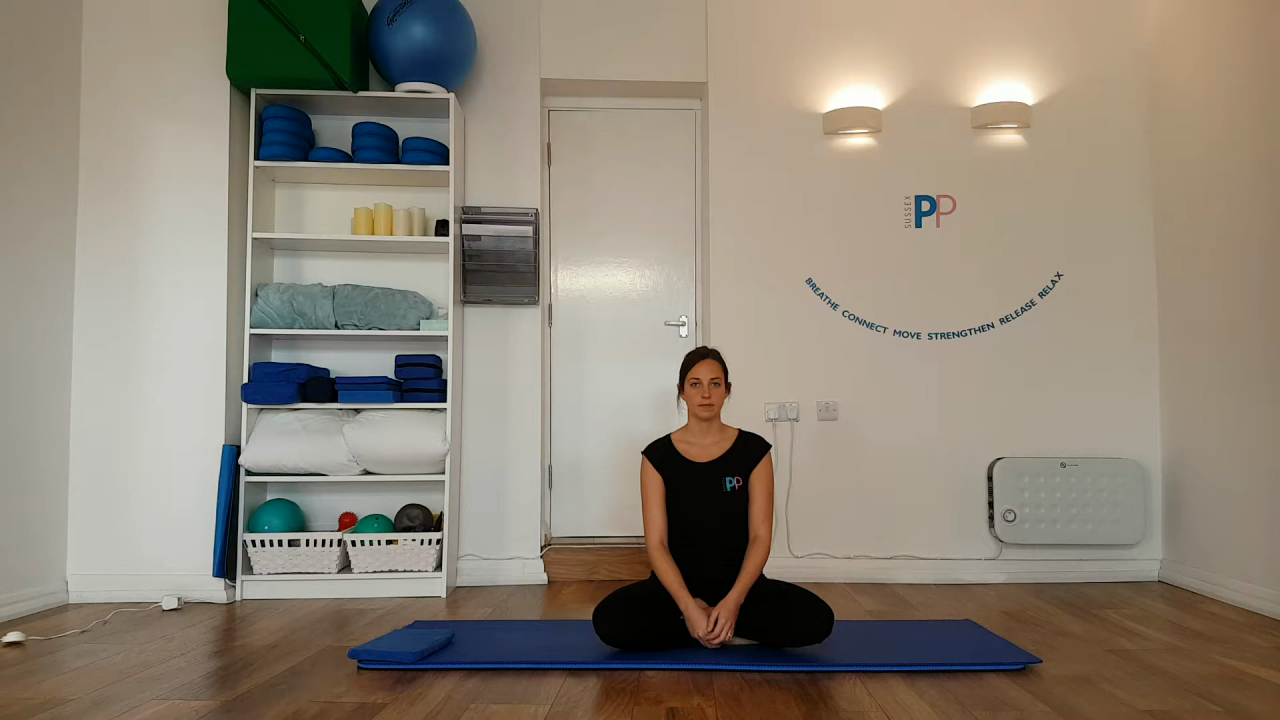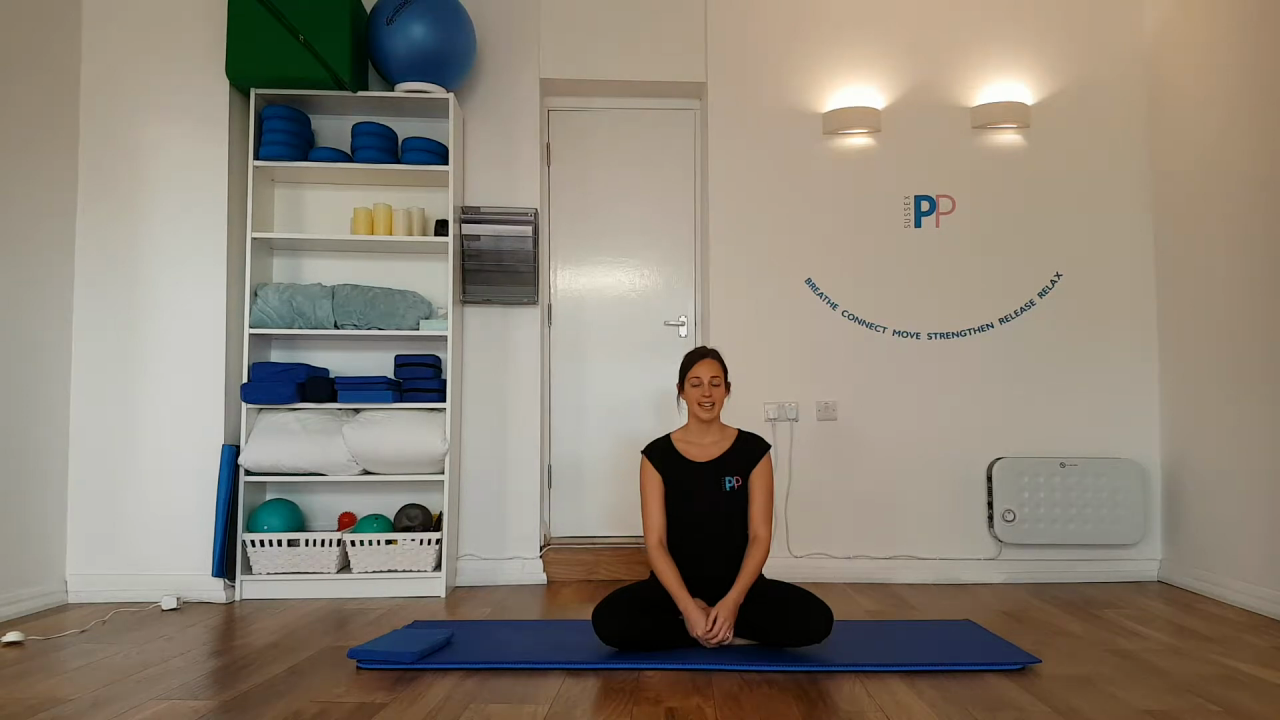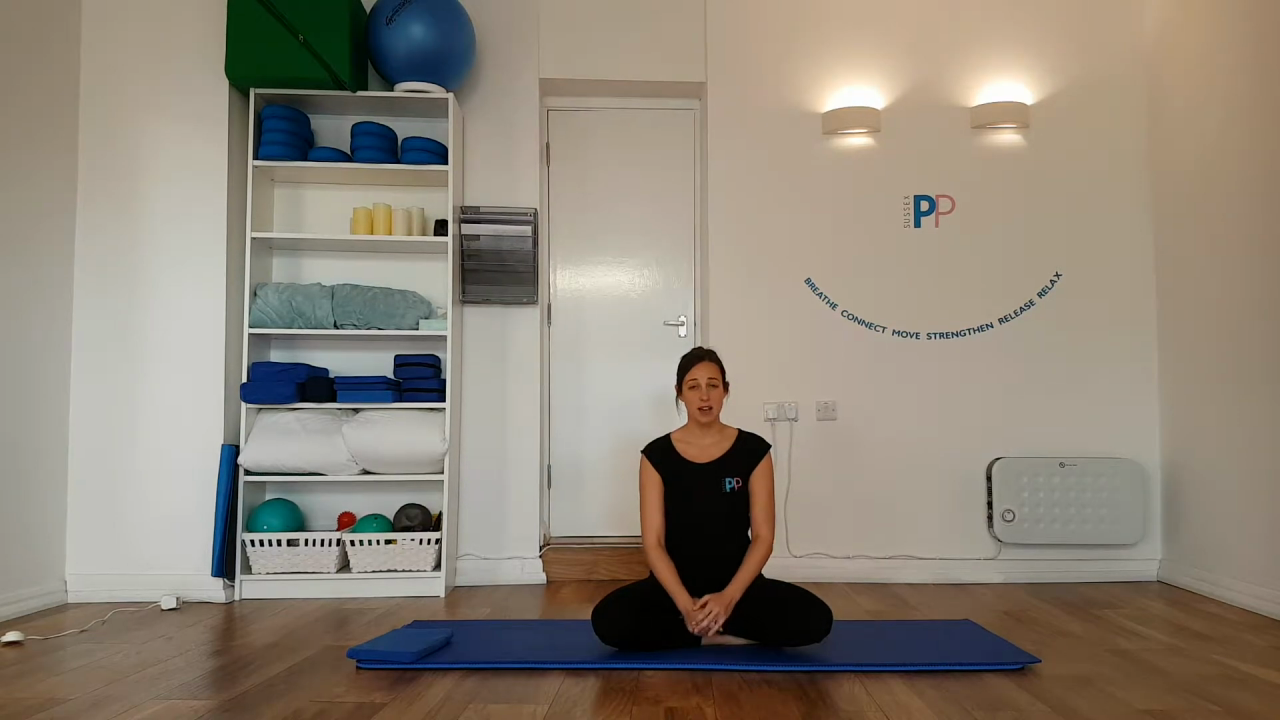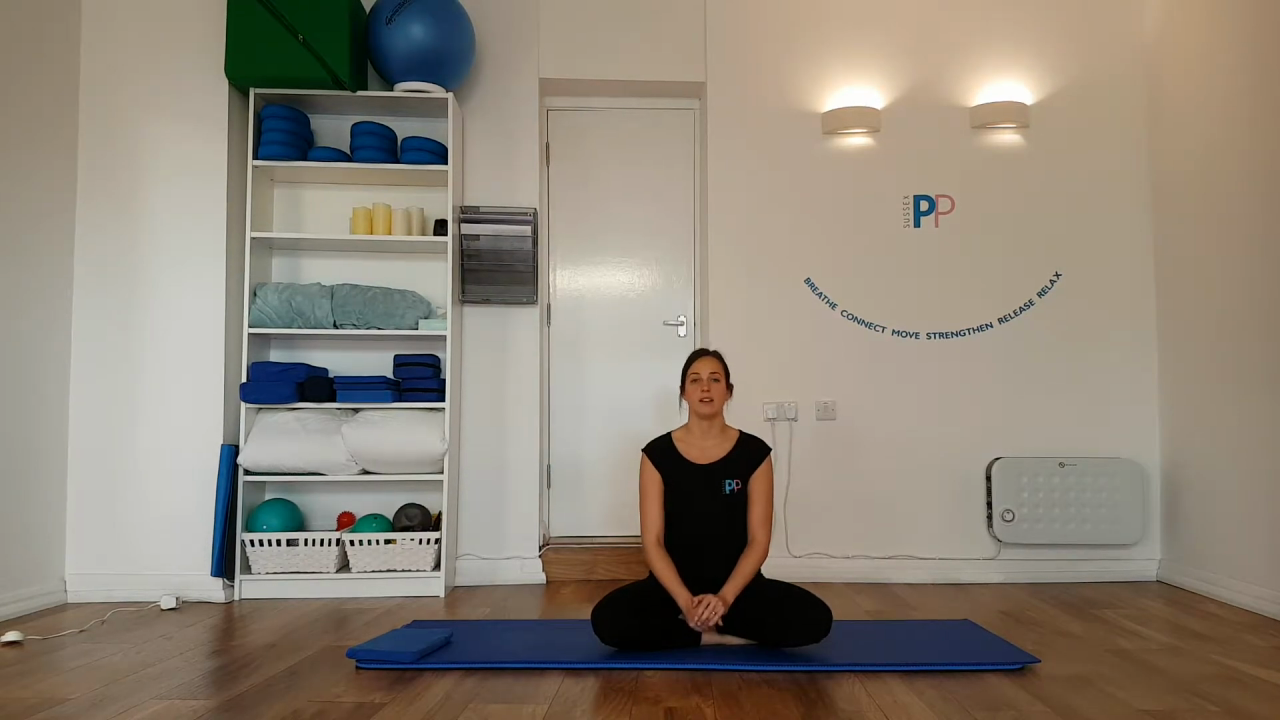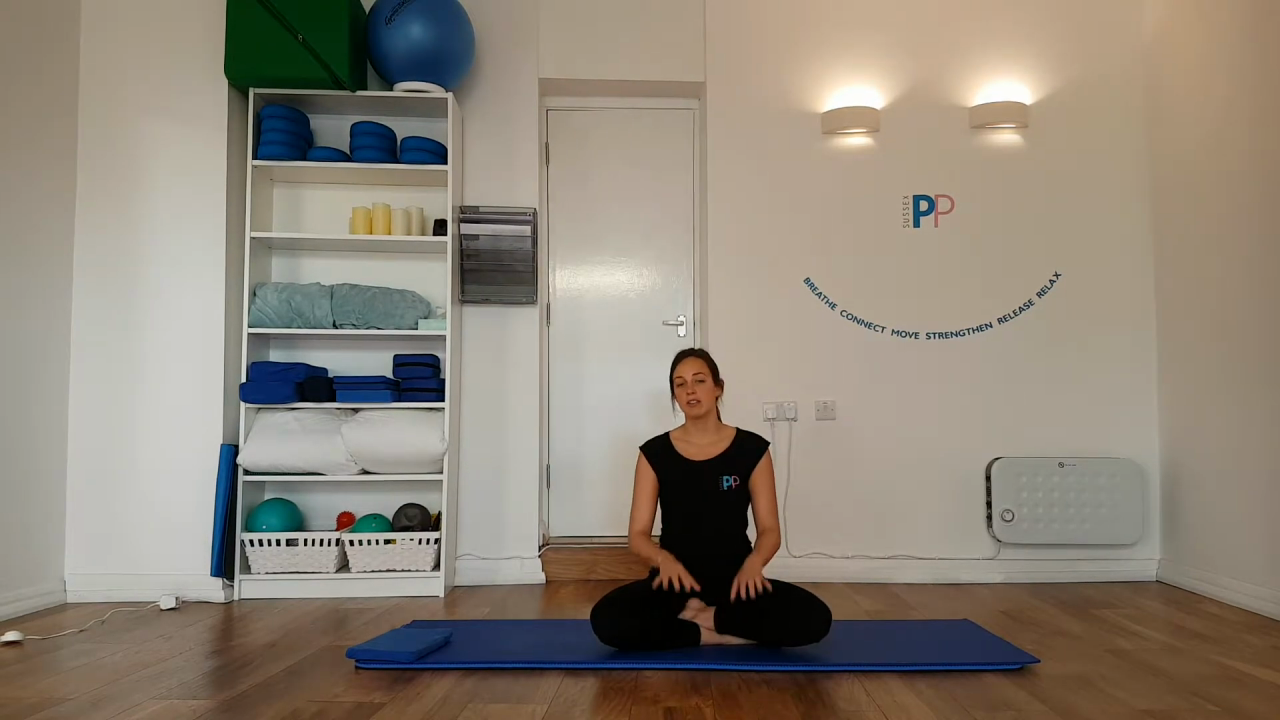
dt=1s
person 1, frame 1
left shoulder: (753, 450)
right shoulder: (658, 455)
left elbow: (760, 536)
right elbow: (656, 542)
left wrist: (733, 602)
right wrist: (688, 608)
left hip: (738, 585)
right hip: (677, 586)
left knee: (816, 619)
right knee: (609, 620)
left ankle: (716, 623)
right ankle: (729, 630)
person 1, frame 2
left shoulder: (753, 450)
right shoulder: (658, 454)
left elbow: (760, 536)
right elbow: (655, 542)
left wrist: (733, 601)
right wrist: (687, 607)
left hip: (737, 584)
right hip: (676, 586)
left knee: (816, 619)
right knee: (608, 620)
left ankle: (714, 625)
right ankle: (728, 630)
person 1, frame 3
left shoulder: (753, 450)
right shoulder: (657, 455)
left elbow: (763, 536)
right elbow: (653, 542)
left wrist: (730, 596)
right wrist: (684, 603)
left hip: (738, 584)
right hip: (675, 585)
left knee: (816, 618)
right knee: (608, 620)
left ankle: (698, 624)
right ankle: (732, 633)
person 1, frame 4
left shoulder: (754, 452)
right shoulder: (658, 453)
left elbow: (759, 540)
right elbow: (652, 541)
left wrist: (724, 598)
right wrist: (685, 601)
left hip: (737, 583)
right hip: (674, 584)
left knee: (815, 618)
right knee: (607, 619)
left ankle: (693, 623)
right ankle: (729, 635)
person 1, frame 5
left shoulder: (752, 449)
right shoulder: (654, 453)
left elbow: (770, 530)
right elbow: (637, 535)
left wrist: (754, 563)
right wrist: (664, 560)
left hip: (734, 582)
right hip: (676, 584)
left knee: (815, 618)
right knee: (606, 619)
left ankle: (695, 617)
right ankle: (732, 633)
